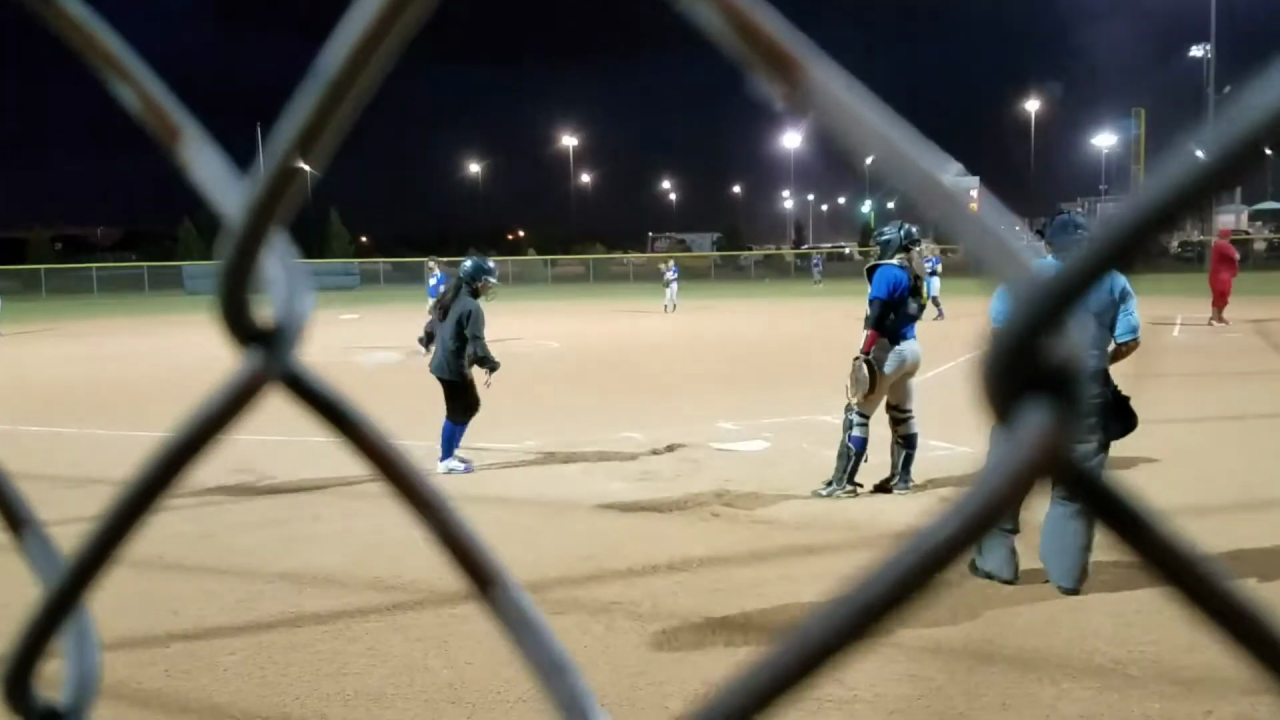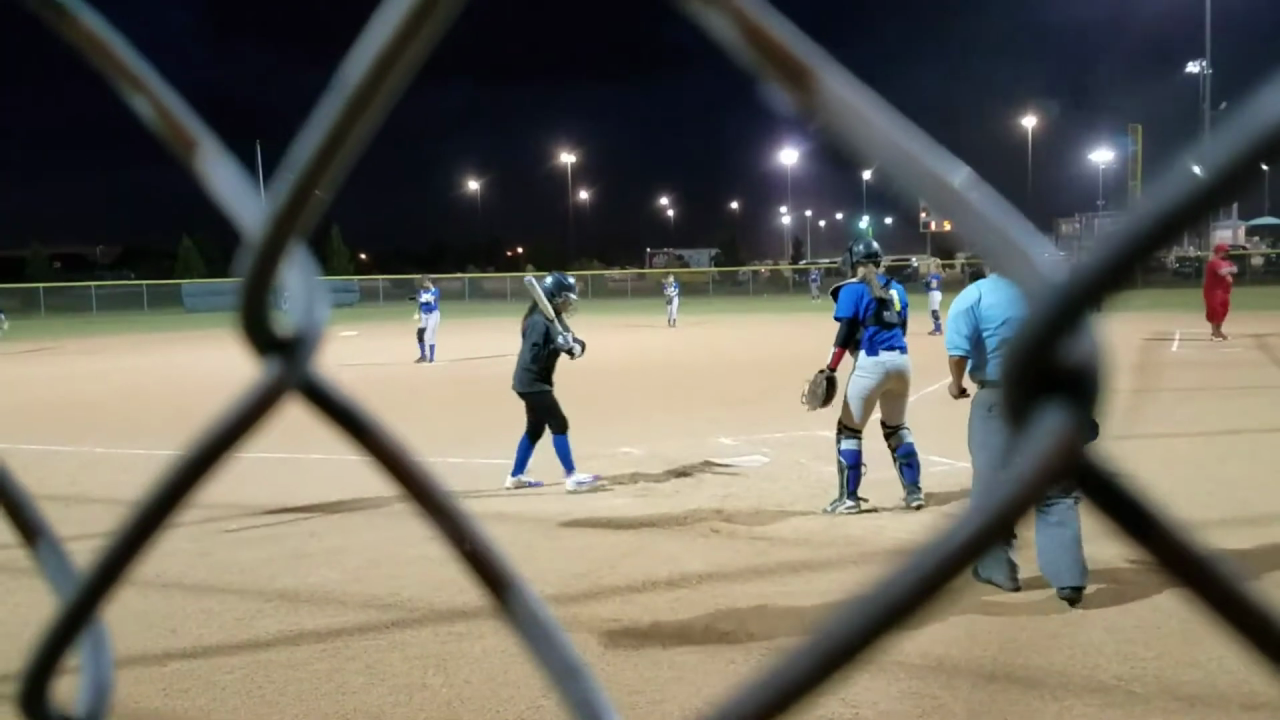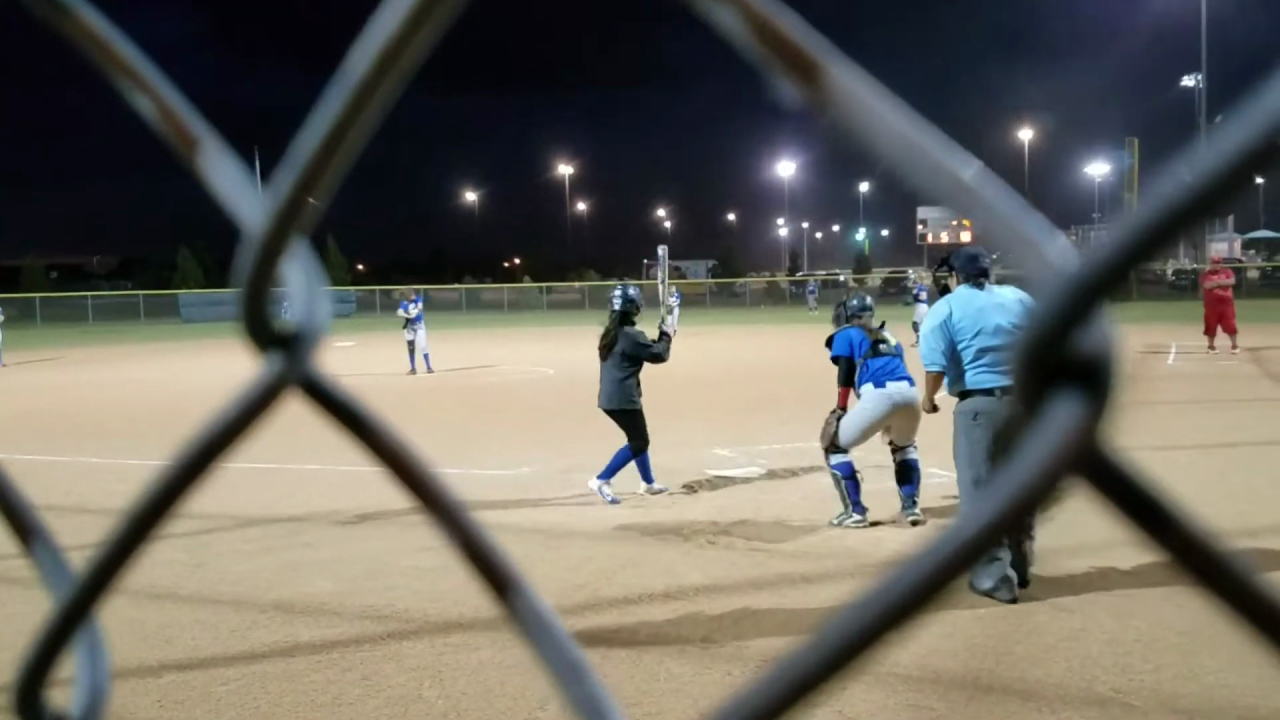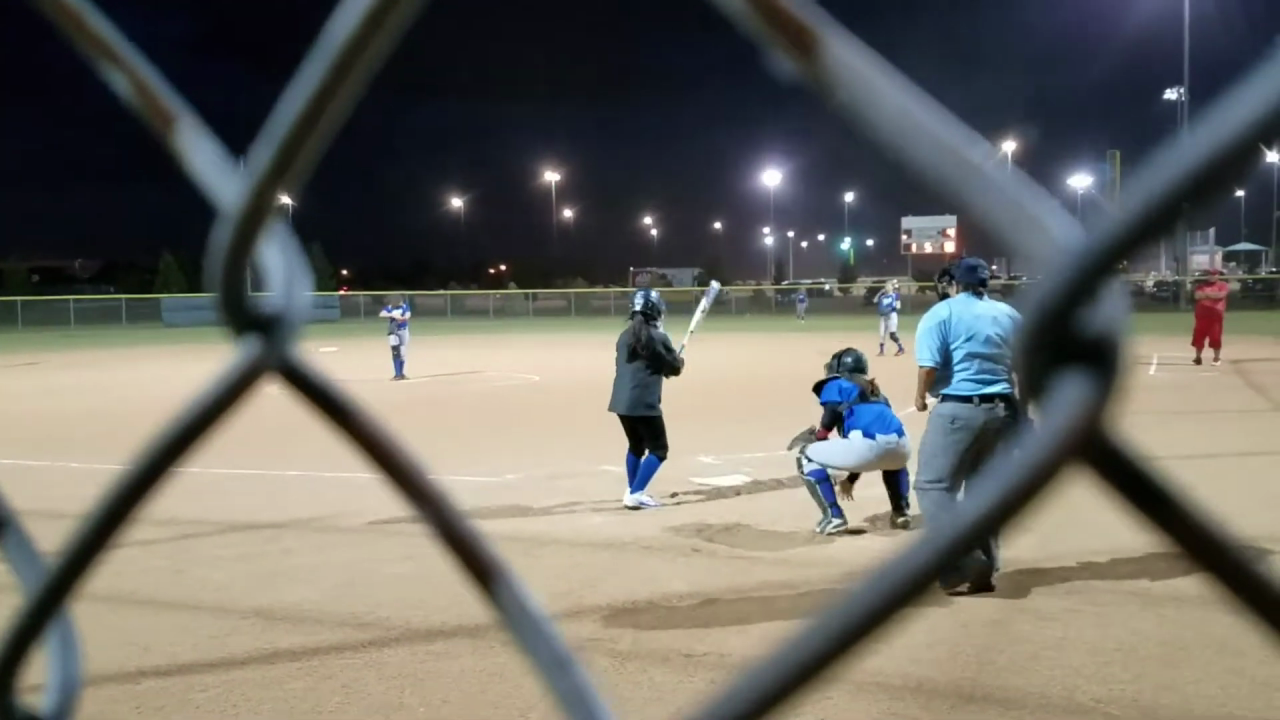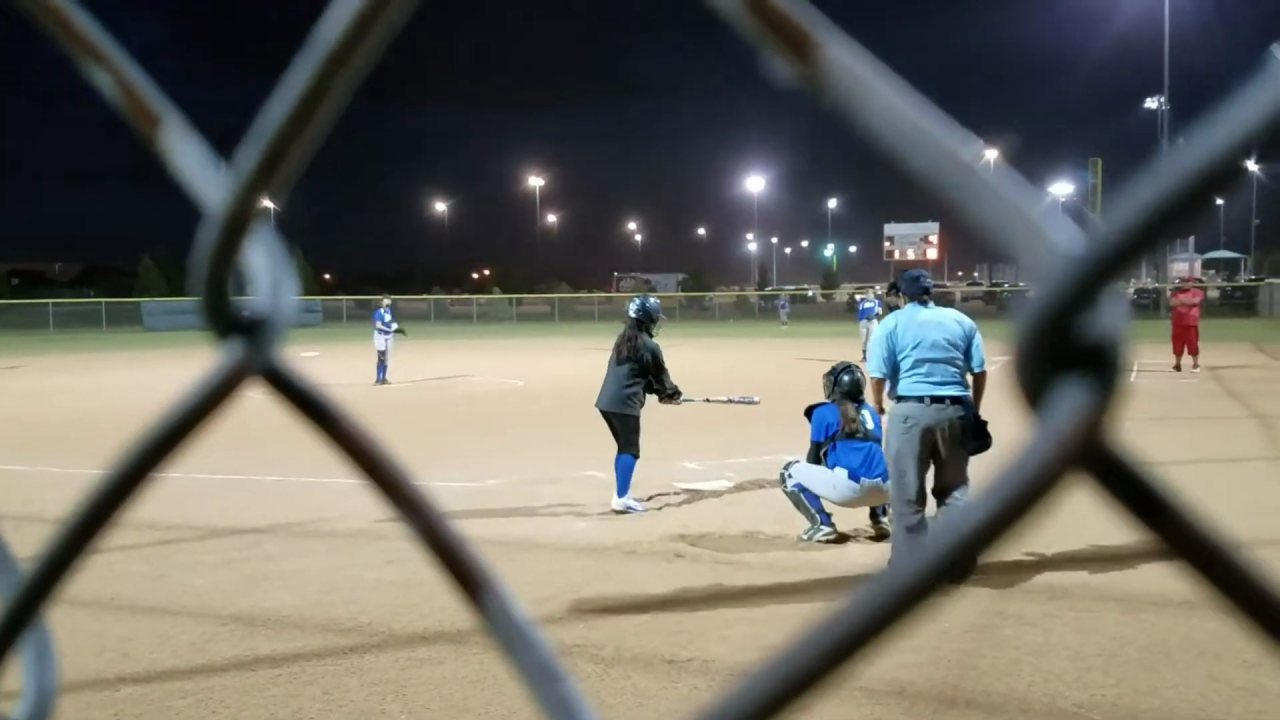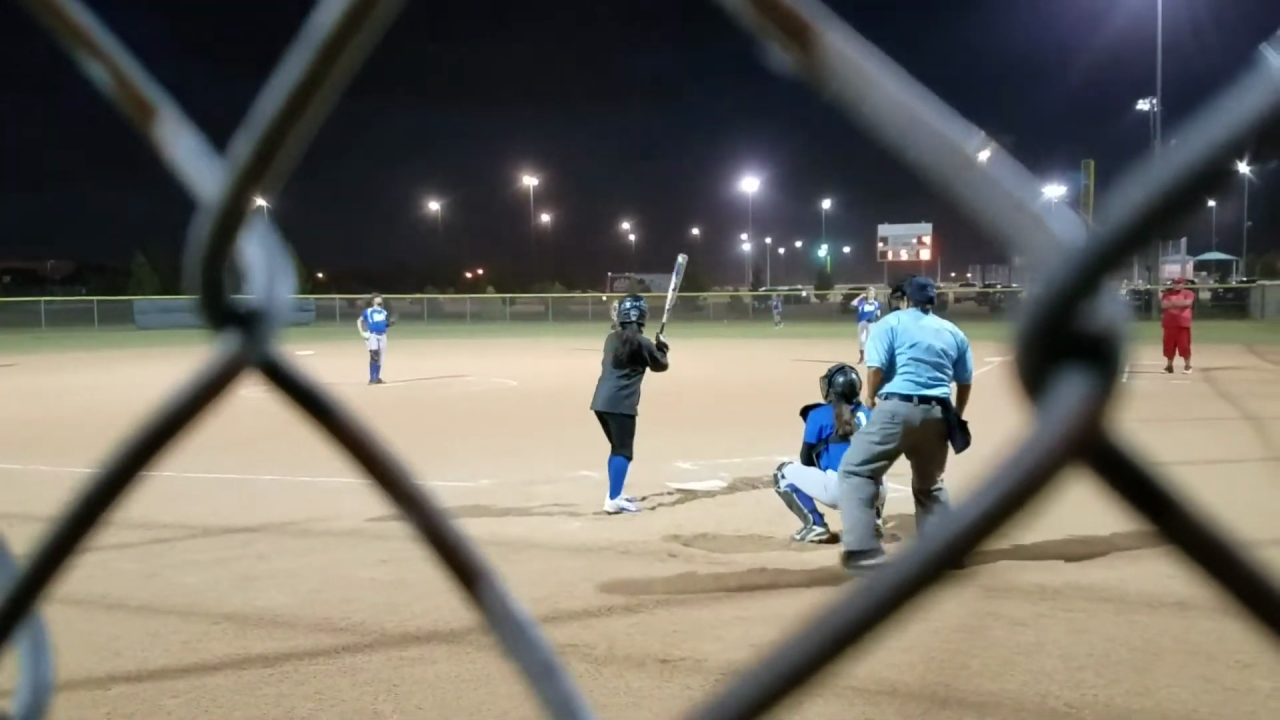
dt=0.7s
person 1, frame 1
right shoulder: (1114, 282)
left elbow: (1000, 327)
right elbow: (1129, 341)
right hip: (1088, 391)
right knee: (1075, 486)
left ankle: (997, 561)
right ankle: (1067, 573)
person 1, frame 2
left shoulder: (975, 295)
left elbow: (958, 350)
left wrist: (957, 382)
left hip: (997, 399)
left knee: (993, 484)
right knee: (1057, 490)
left ankle: (996, 566)
right ankle: (1069, 577)
person 1, frame 3
left shoulder: (945, 308)
right shoulder: (1020, 298)
left elbow: (936, 366)
left wrist: (928, 398)
left hip: (979, 406)
left knee: (981, 492)
left ankle: (995, 579)
right ankle: (1019, 568)
person 1, frame 4
left shoulder: (942, 313)
right shoulder: (1011, 316)
left elbow: (929, 366)
left wrist: (920, 396)
right wrist: (1021, 411)
left hip: (957, 410)
right hip: (1001, 411)
left knee: (933, 484)
left ankle: (961, 561)
right ankle: (983, 569)
person 1, frame 5
left shoulder: (892, 323)
right shoulder: (961, 320)
left elbow: (878, 375)
right elbow: (980, 372)
left wrist: (877, 402)
right wrist: (974, 411)
left hip: (911, 412)
right hip: (954, 411)
left knee: (907, 494)
right knee: (953, 489)
left ankle: (910, 565)
person 1, frame 6
left shoulder: (891, 323)
right shoulder: (954, 333)
left elbow: (875, 367)
right elbow: (965, 383)
left wrist: (870, 397)
right wrist: (955, 416)
left hip: (897, 409)
right hip: (938, 413)
left knee: (855, 470)
right knee: (930, 484)
left ankle: (863, 547)
person 2, frame 1
left shoulder: (886, 272)
right shoulder: (919, 277)
left elbow: (877, 317)
right elbow: (912, 313)
left wrist: (863, 353)
left hip: (888, 351)
right hip: (910, 349)
left knee: (857, 413)
right knee: (903, 414)
left ankle: (843, 481)
right ankle: (901, 478)
person 2, frame 2
left shoulder: (852, 289)
right shoulder: (896, 289)
left elbow: (846, 332)
right elbow: (901, 327)
left wrist: (830, 368)
left hip: (871, 363)
right hip: (901, 361)
left knee: (849, 430)
right knee: (897, 428)
left ankle: (849, 498)
right ankle: (913, 491)
person 2, frame 3
left shoulder: (844, 334)
right shoulder: (888, 337)
left elbow: (845, 369)
left wrist: (840, 408)
right wrist: (893, 422)
left hip: (879, 396)
right hip: (910, 394)
left knee: (833, 446)
right knee: (905, 447)
left ankle: (854, 512)
right ankle: (911, 506)
person 2, frame 4
left shoulder: (833, 384)
right shoulder: (873, 390)
left elbow: (832, 413)
left wrist: (819, 435)
right wrist: (851, 478)
left hip: (866, 443)
right hip: (900, 447)
left knee: (807, 455)
left ankle: (833, 517)
right ankle: (901, 511)
person 2, frame 5
left shoulder: (823, 412)
right shoulder: (871, 412)
left elbow: (813, 459)
left hip: (848, 488)
right hip: (882, 489)
left knee: (790, 472)
left ankle: (823, 525)
right ankle: (880, 520)
person 2, frame 6
left shoulder: (819, 413)
right shoulder: (868, 414)
left elbow: (806, 459)
left hip: (839, 490)
left knee: (783, 472)
left ankle: (816, 526)
person 3, frame 1
left shoulder: (450, 299)
right shoulder: (471, 307)
left elbow: (434, 326)
right elbow: (476, 343)
right wrist: (490, 366)
left hip: (447, 363)
right hip: (454, 367)
left knee: (471, 405)
right knee: (456, 413)
left ankle: (450, 450)
right ankle: (446, 460)
person 3, frame 2
left shoulder: (556, 320)
right shoulder: (538, 322)
left elbow: (573, 342)
right elbow: (533, 356)
left wrist: (576, 346)
right wrist: (557, 347)
left hip: (539, 382)
right hip: (531, 382)
left knee: (534, 429)
right knee: (559, 425)
left ankle: (516, 476)
right ankle: (571, 476)
person 3, frame 3
left shoulder: (610, 332)
right shoulder: (632, 335)
right elbow: (660, 354)
left wrist: (658, 338)
right wrist: (666, 335)
left hip: (609, 397)
right hip: (624, 398)
left knee: (638, 440)
right knee: (639, 444)
left ankle: (649, 483)
right ankle: (601, 481)
person 3, frame 4
left shoulder: (624, 336)
right shoulder: (658, 338)
right elbow: (675, 368)
right wrist: (679, 361)
left hip: (622, 402)
right hip: (644, 404)
left knee: (636, 446)
right knee: (658, 450)
left ankle: (633, 490)
right ankle: (635, 494)
person 3, frame 5
left shoulder: (623, 339)
right shoulder: (649, 346)
right elbow: (660, 375)
left wrist: (658, 392)
right wrist: (672, 393)
left hip: (606, 401)
right hip: (624, 403)
left knee: (623, 447)
right knee: (630, 450)
left ankle: (622, 494)
right ankle: (621, 499)
person 3, frame 6
left shoulder: (611, 338)
right shoulder: (643, 343)
right elbow: (660, 365)
right wrist: (662, 348)
left hip: (601, 401)
right hip: (621, 404)
left knee: (617, 448)
right knee: (623, 451)
left ankle: (615, 494)
right ankle: (614, 500)
